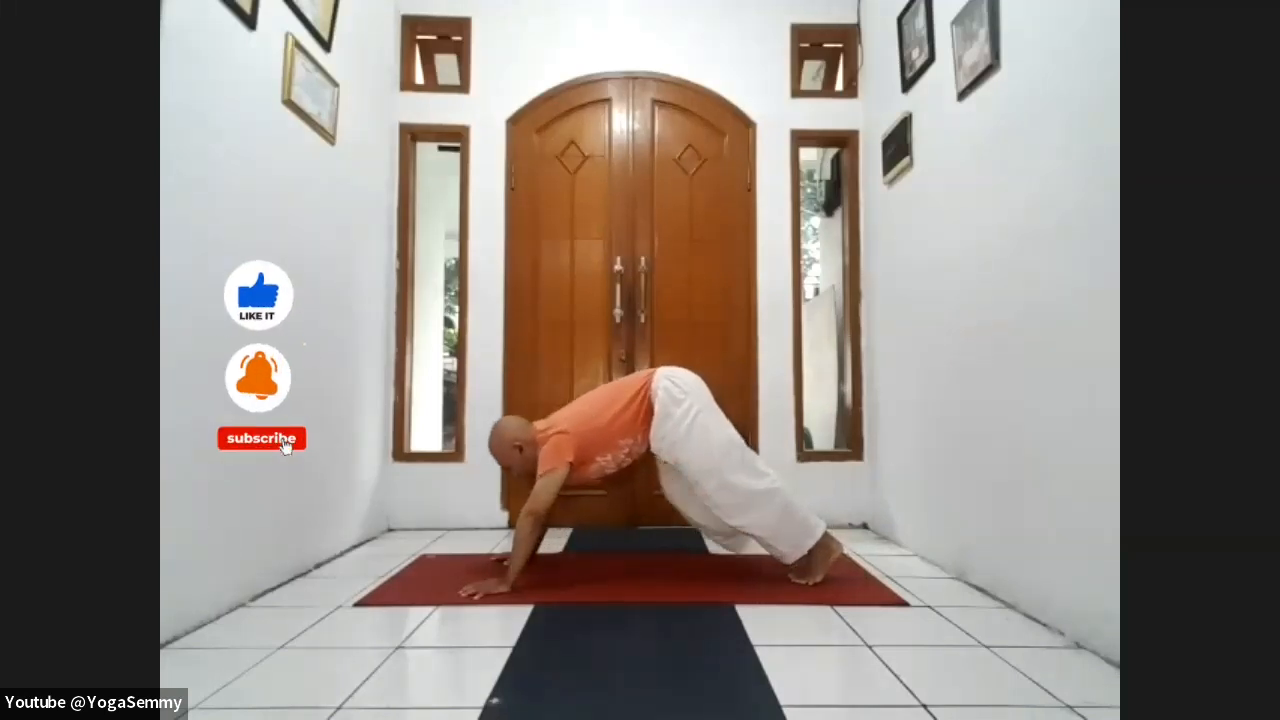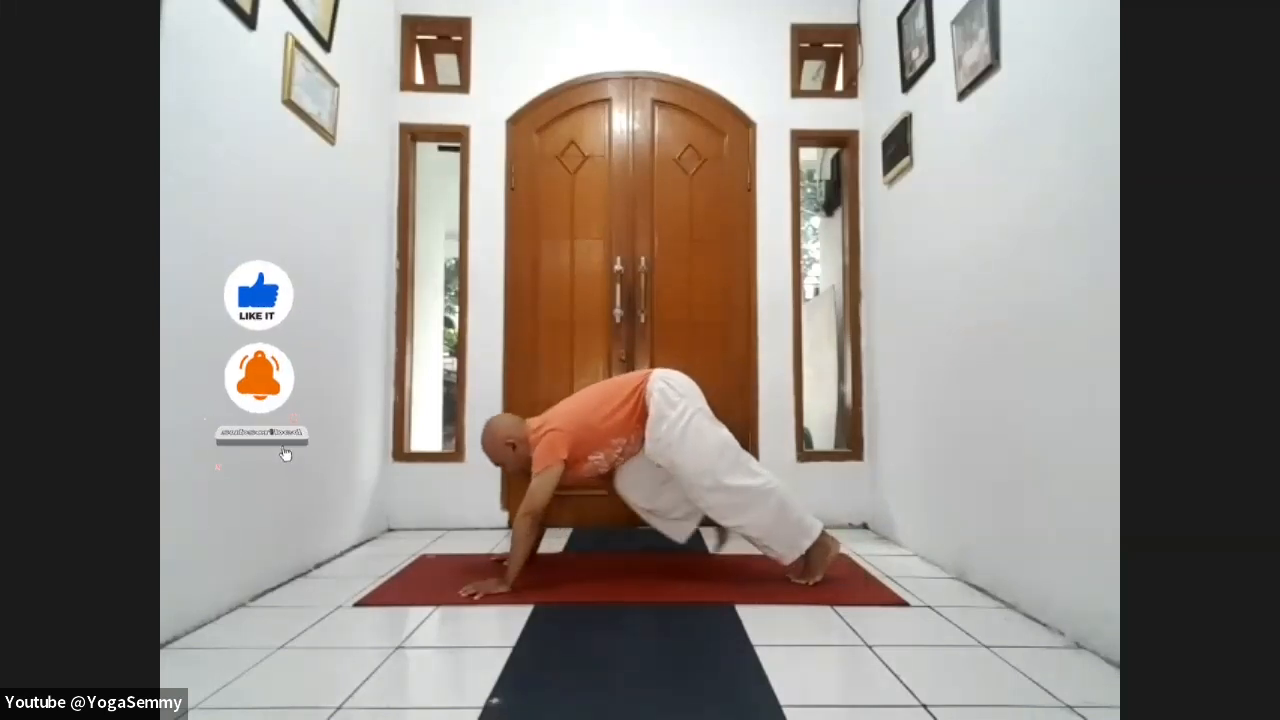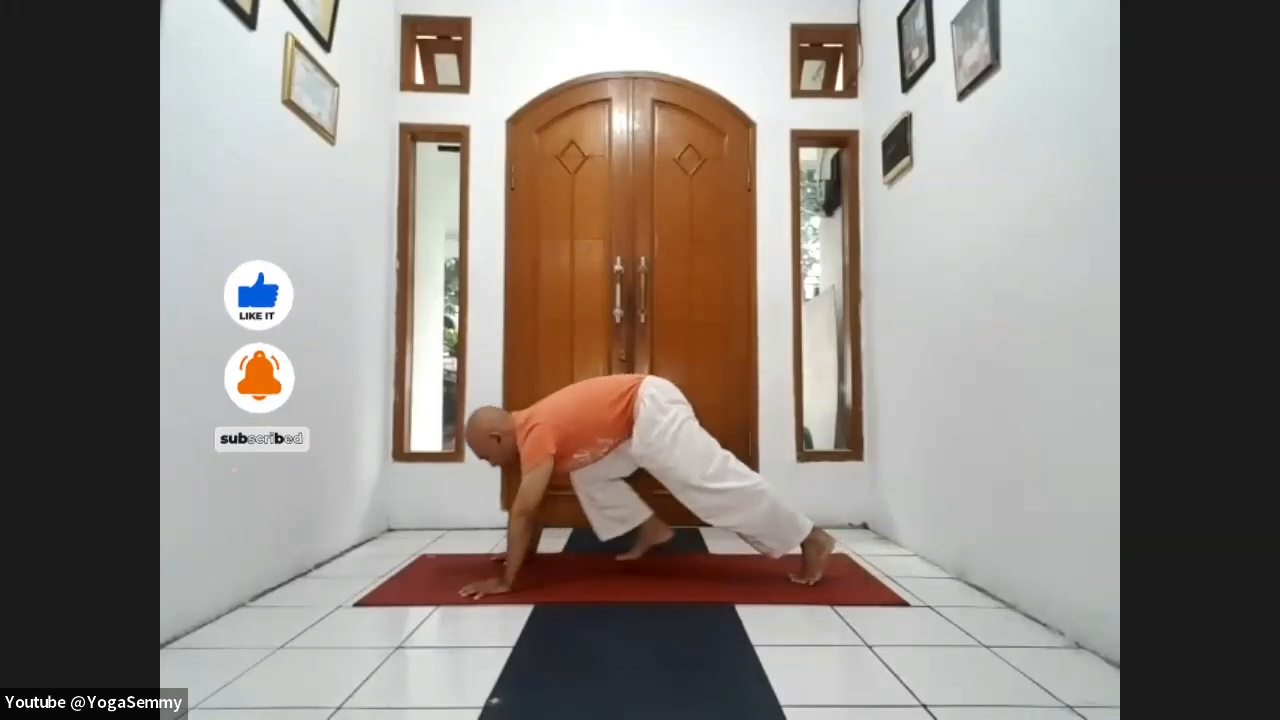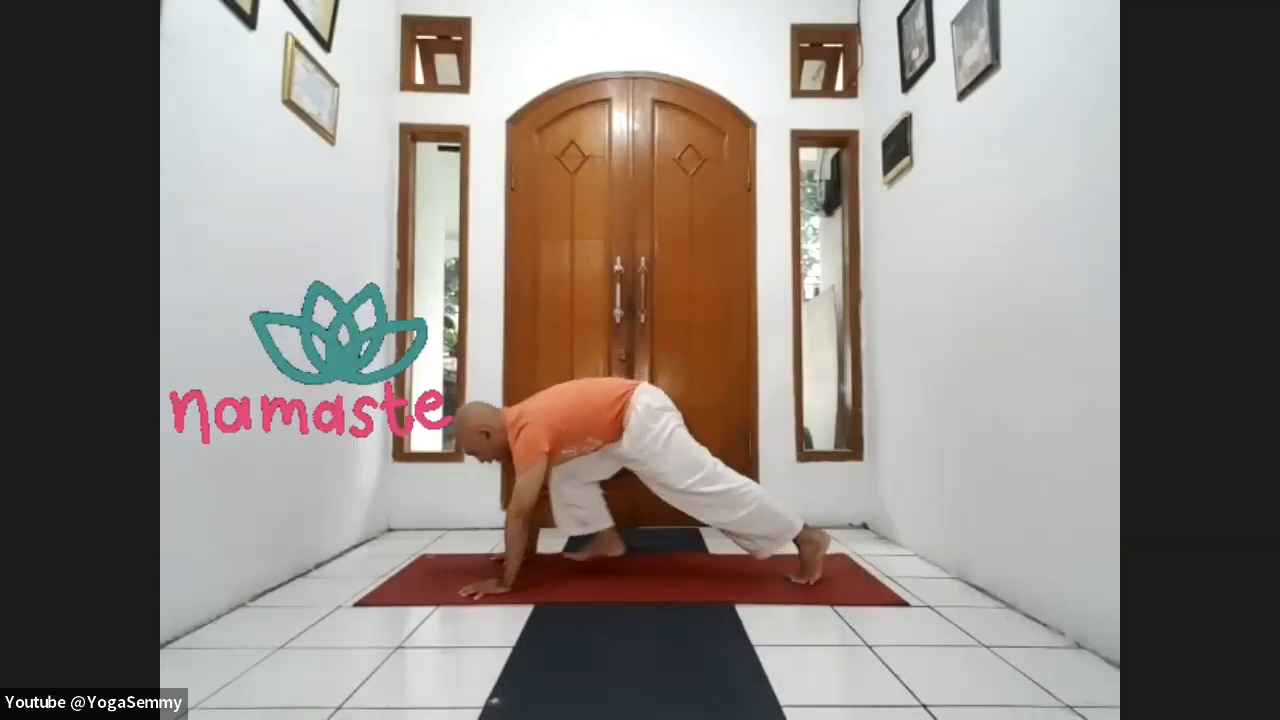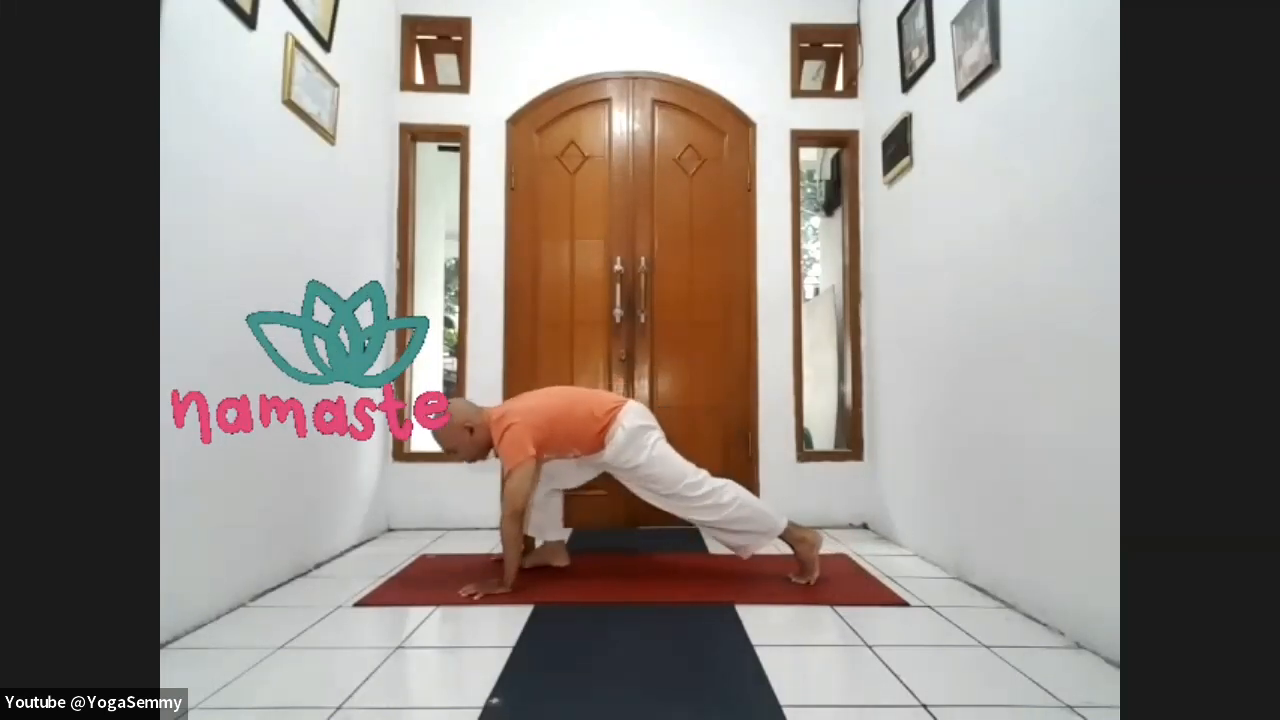
dt=0.4s
person 1, frame 1
left shoulder: (555, 443)
right shoulder: (550, 437)
left elbow: (532, 514)
right elbow: (540, 513)
left wrist: (506, 579)
right wrist: (525, 556)
left hip: (670, 398)
right hip: (667, 399)
left knee: (730, 480)
right knee: (684, 490)
left ankle: (818, 544)
right ankle: (796, 543)
person 1, frame 2
left shoulder: (548, 440)
right shoulder: (542, 433)
left elbow: (529, 513)
right elbow: (537, 509)
left wrist: (506, 580)
right wrist: (525, 554)
left hip: (664, 401)
right hip: (656, 403)
left knee: (726, 479)
right knee: (634, 484)
left ankle: (817, 543)
right ankle: (710, 517)
person 1, frame 3
left shoulder: (534, 434)
right shoulder: (529, 428)
left elbow: (522, 511)
right elbow: (530, 508)
left wrist: (505, 580)
right wrist: (525, 552)
left hip: (651, 408)
right hip: (638, 413)
left knee: (713, 481)
right knee: (588, 475)
left ankle: (810, 539)
right ankle: (651, 529)
person 1, frame 4
left shoulder: (525, 431)
right shoulder: (519, 419)
left elbow: (519, 511)
right elbow: (526, 502)
left wrist: (505, 581)
right wrist: (522, 550)
left hip: (640, 416)
right hip: (622, 420)
left knee: (707, 484)
right knee: (565, 472)
left ankle: (806, 538)
right ankle: (606, 540)
person 1, frame 5
left shoulder: (510, 430)
right shoulder: (501, 420)
left elbow: (513, 511)
right elbow: (519, 499)
left wrist: (505, 580)
right wrist: (518, 550)
left hip: (623, 433)
right hip: (600, 436)
left knee: (695, 491)
right knee: (540, 476)
left ankle: (799, 538)
right ankle: (553, 547)
